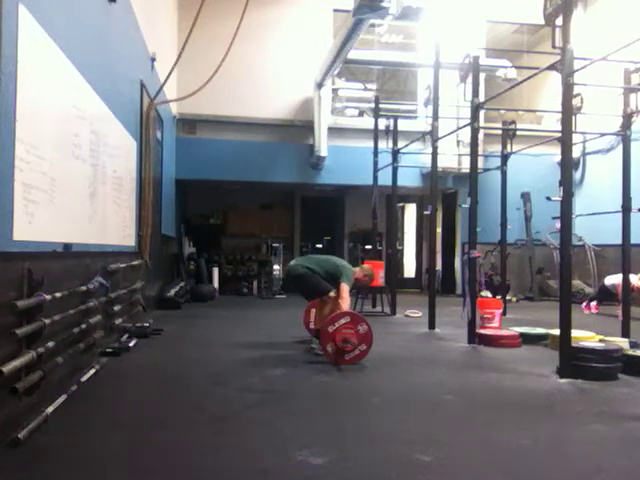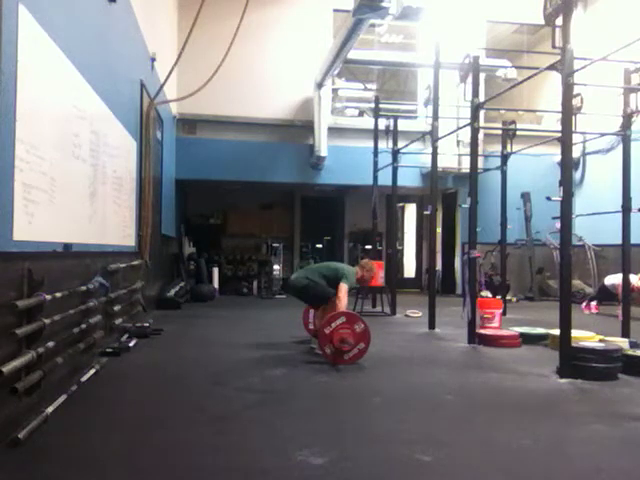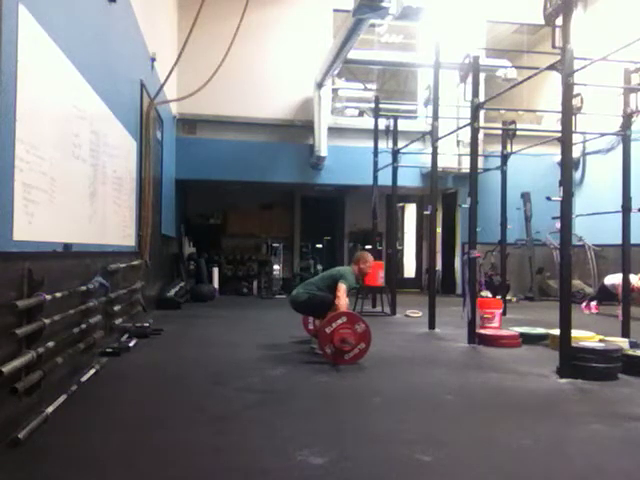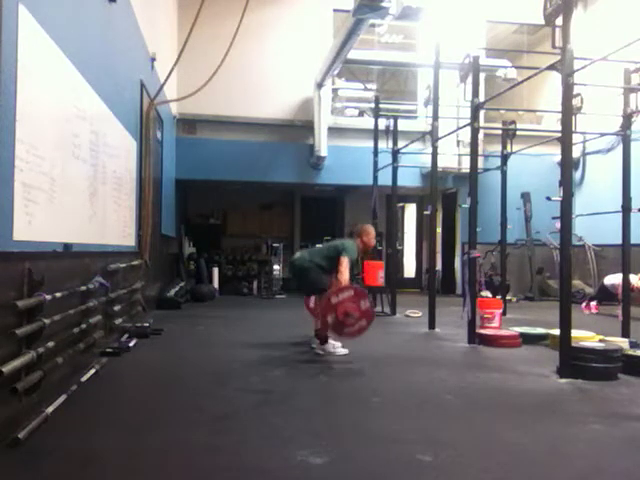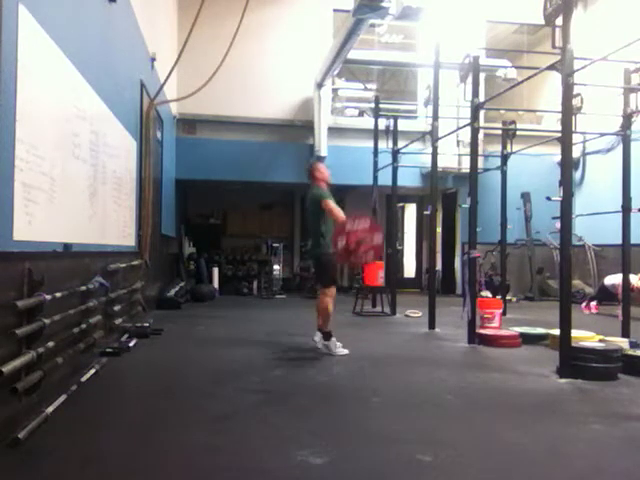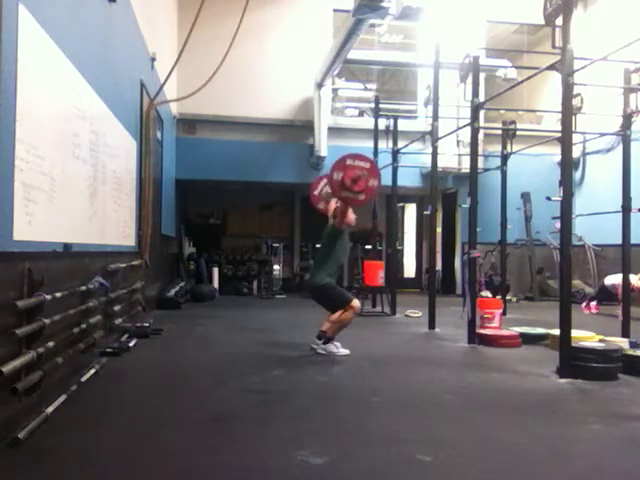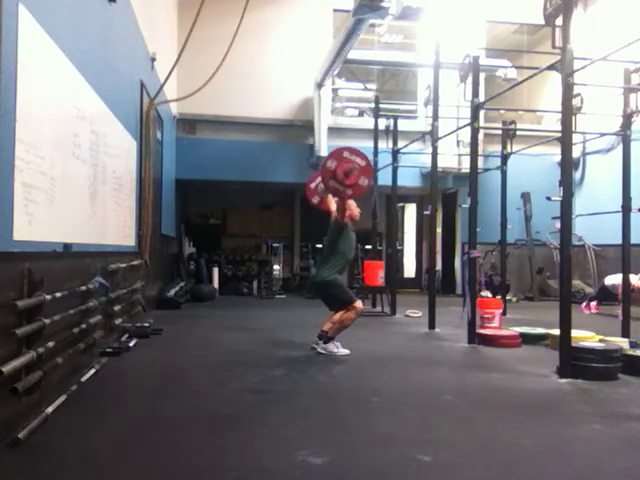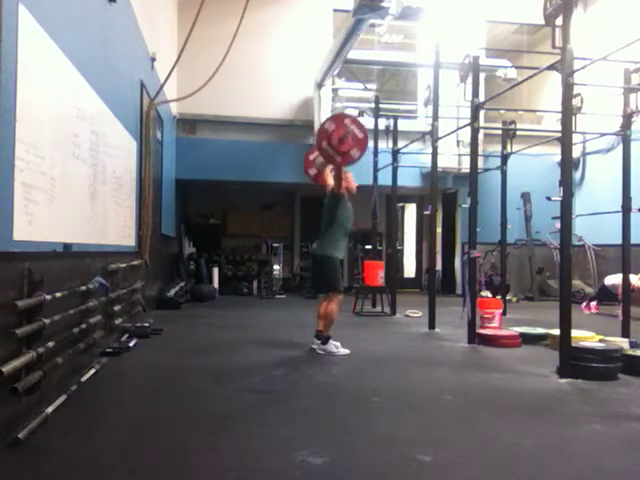
dt=0.4s
person 1, frame 1
left shoulder: (344, 269)
right shoulder: (348, 273)
left elbow: (338, 297)
right elbow: (344, 298)
left hip: (295, 268)
right hip: (299, 270)
left knee: (326, 298)
right knee: (330, 298)
left ankle: (318, 338)
person 1, frame 2
left shoulder: (347, 271)
right shoulder: (350, 275)
left elbow: (339, 296)
right elbow: (341, 297)
left hip: (297, 280)
right hip: (301, 281)
left knee: (328, 300)
right knee: (333, 301)
person 1, frame 3
left shoulder: (346, 272)
right shoulder: (348, 275)
left elbow: (339, 297)
right elbow: (340, 298)
left hip: (299, 296)
right hip: (302, 297)
right knee: (341, 304)
person 1, frame 4
left shoulder: (350, 247)
right shoulder: (351, 248)
left elbow: (337, 274)
right elbow: (343, 273)
left hip: (302, 263)
right hip: (303, 264)
left ankle: (319, 337)
right ankle: (323, 343)
person 1, frame 5
left shoulder: (317, 192)
right shoulder: (319, 191)
right elbow: (333, 209)
left hip: (321, 249)
right hip: (325, 249)
left knee: (324, 292)
right knee: (328, 292)
left ankle: (321, 334)
right ankle: (326, 339)
person 1, frame 6
left shoulder: (337, 229)
right shoulder: (337, 229)
left elbow: (333, 210)
right elbow: (341, 213)
left hip: (321, 281)
right hip: (321, 283)
left knee: (344, 308)
right knee: (353, 306)
left ankle: (320, 338)
right ankle: (326, 343)
person 1, frame 7
left shoulder: (340, 224)
right shoulder: (342, 225)
left elbow: (333, 208)
right elbow: (341, 208)
left wrist: (329, 193)
left hip: (325, 278)
right hip: (326, 279)
left knee: (346, 308)
right knee: (356, 307)
left ankle: (322, 338)
right ankle: (326, 342)
person 1, frame 8
left shoulder: (336, 196)
right shoulder: (338, 196)
left elbow: (330, 181)
right elbow: (337, 181)
left wrist: (328, 168)
left hip: (325, 254)
right hip: (327, 255)
left knee: (329, 297)
right knee: (334, 297)
left ankle: (319, 338)
right ankle: (324, 342)
